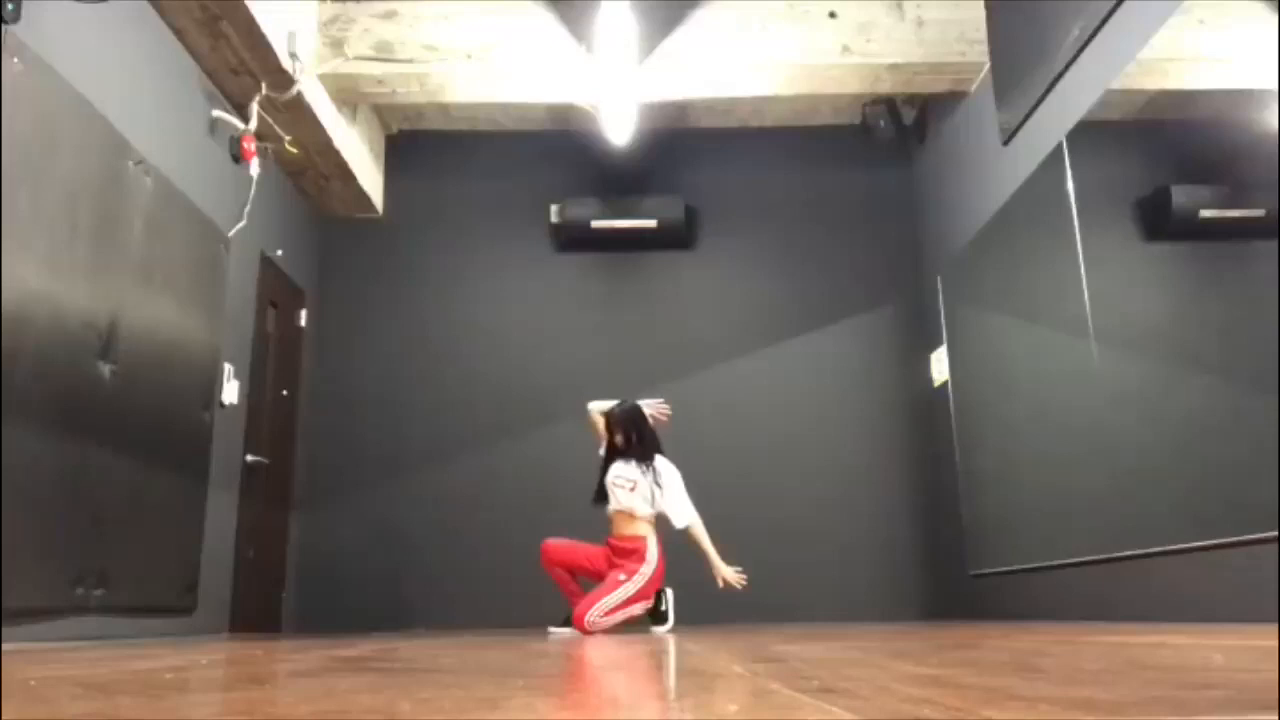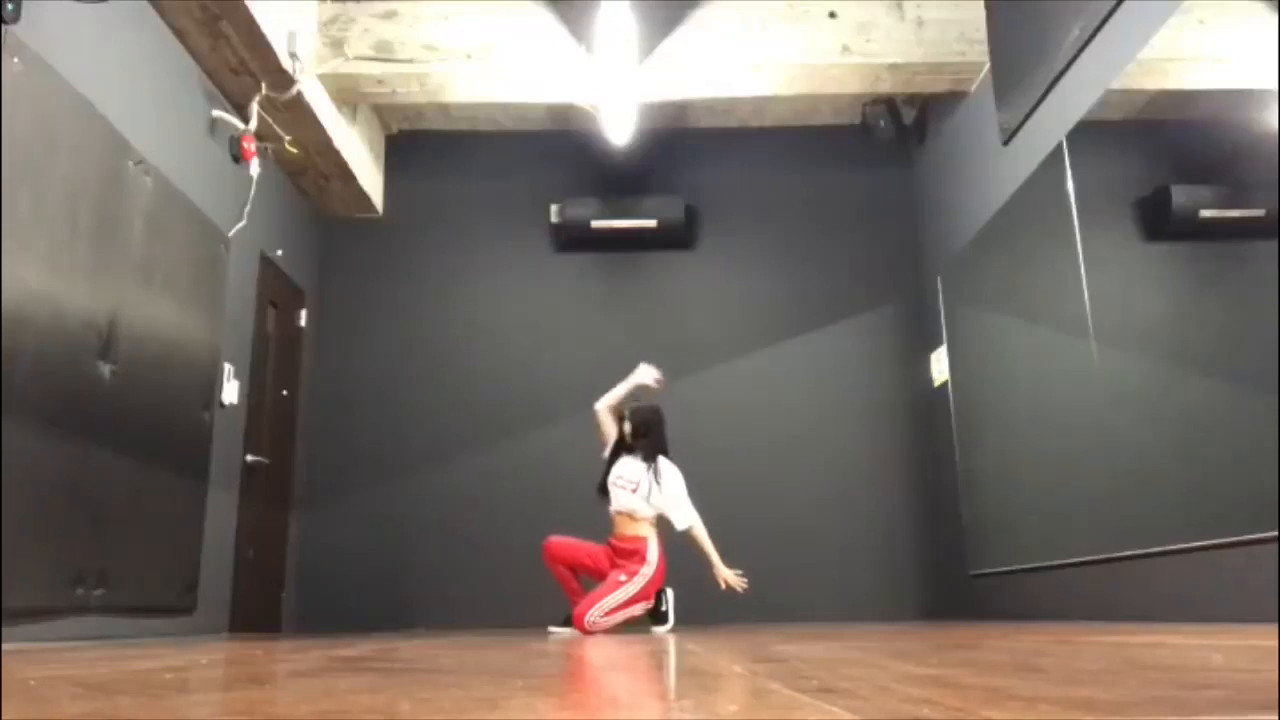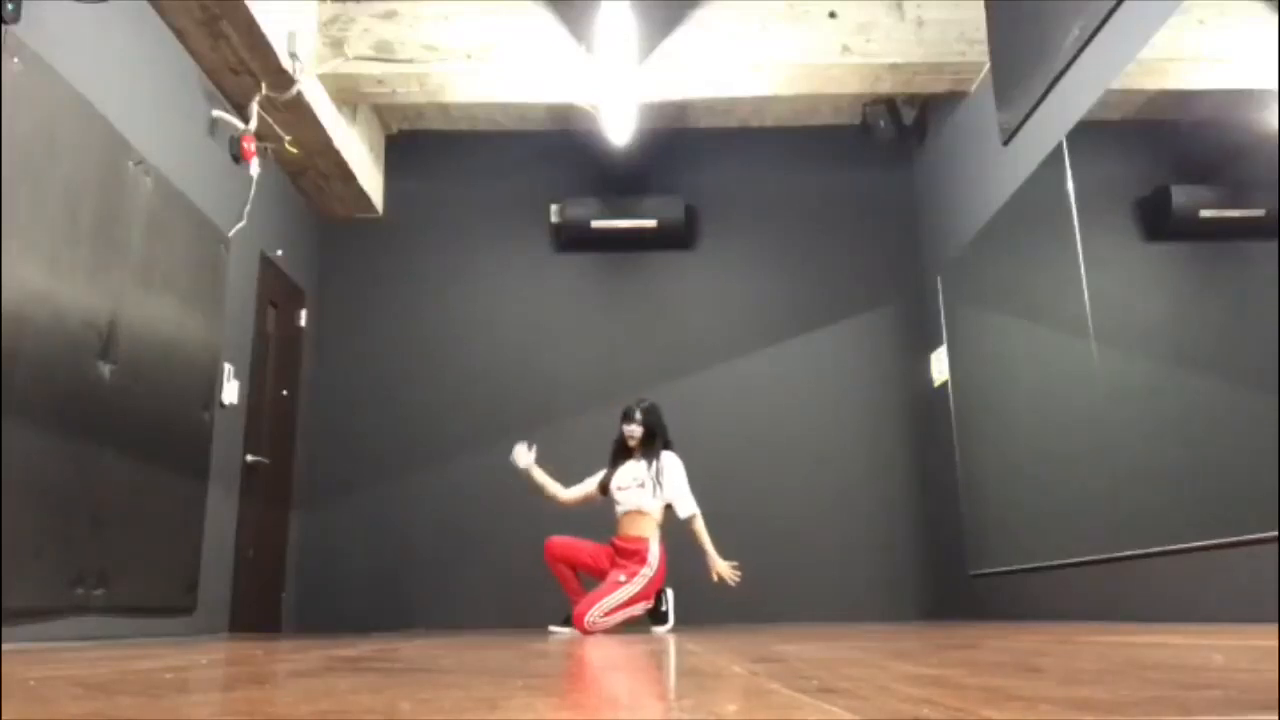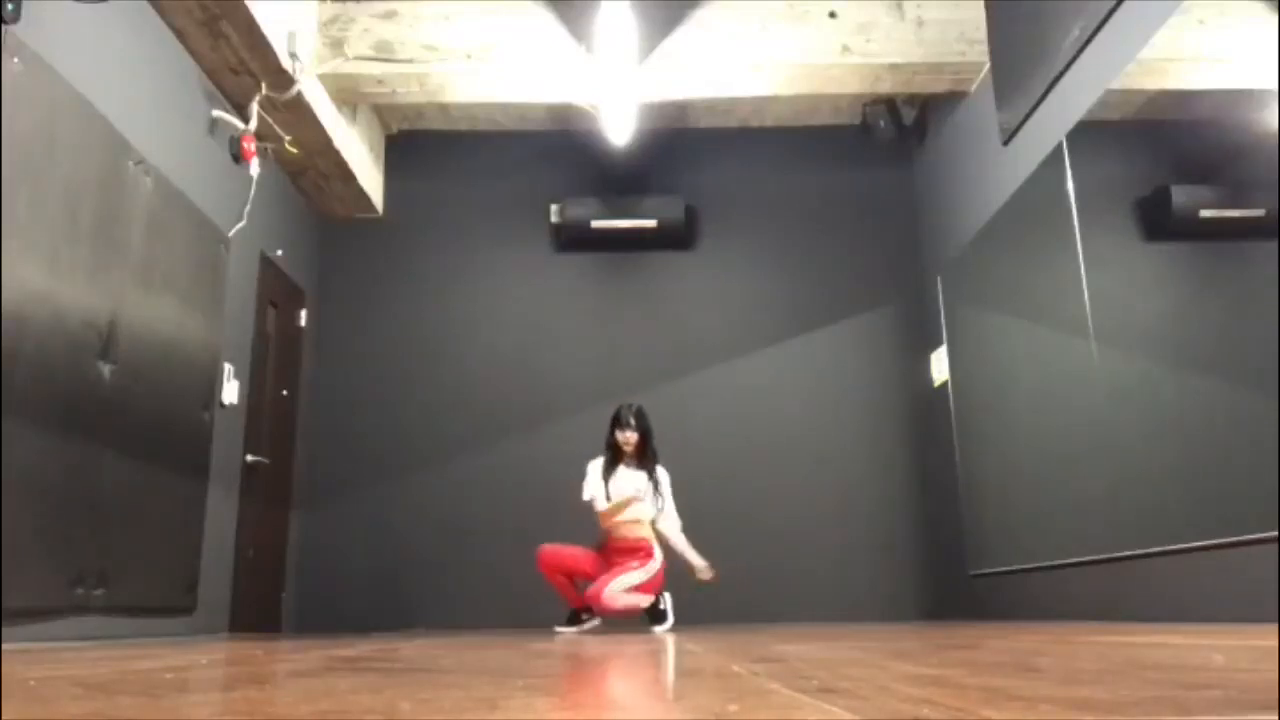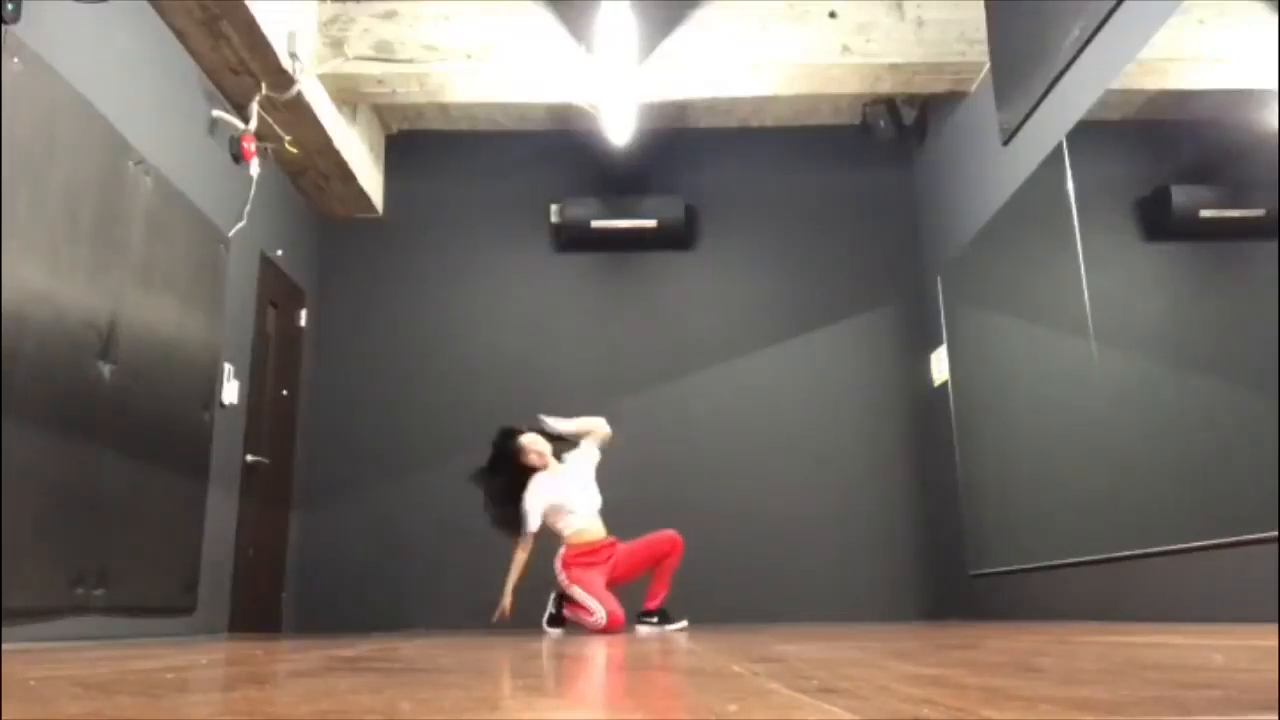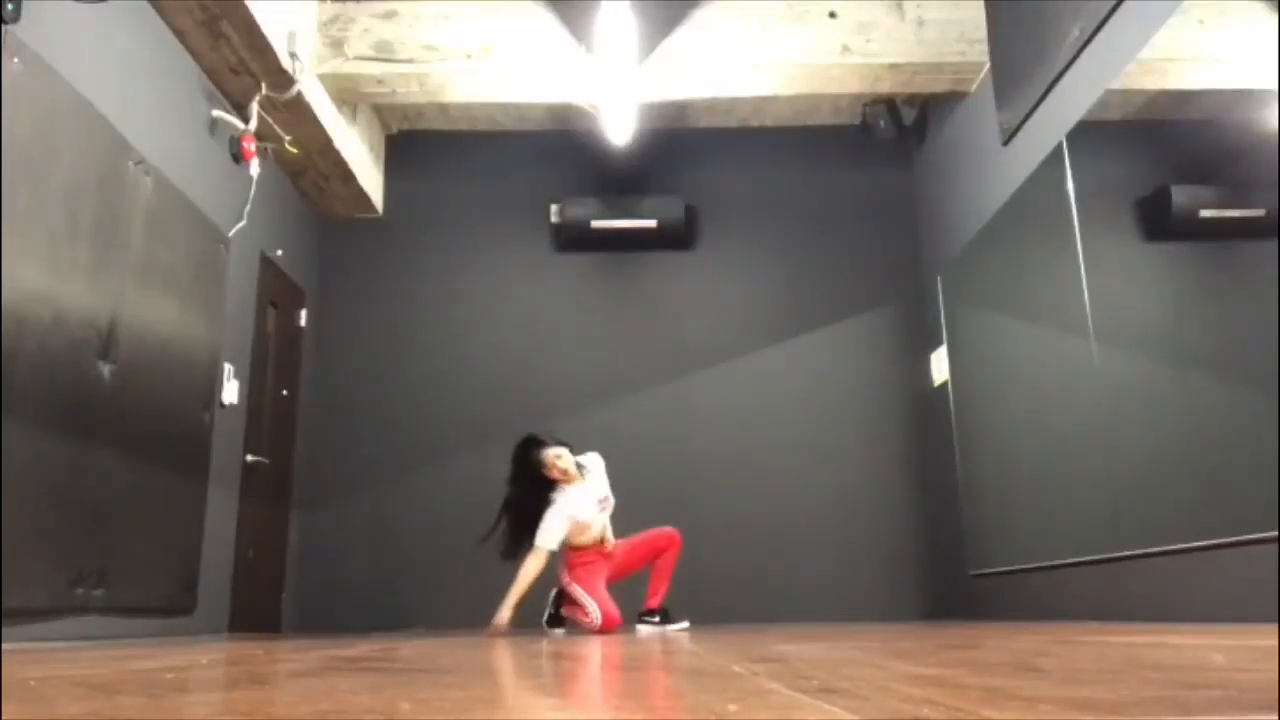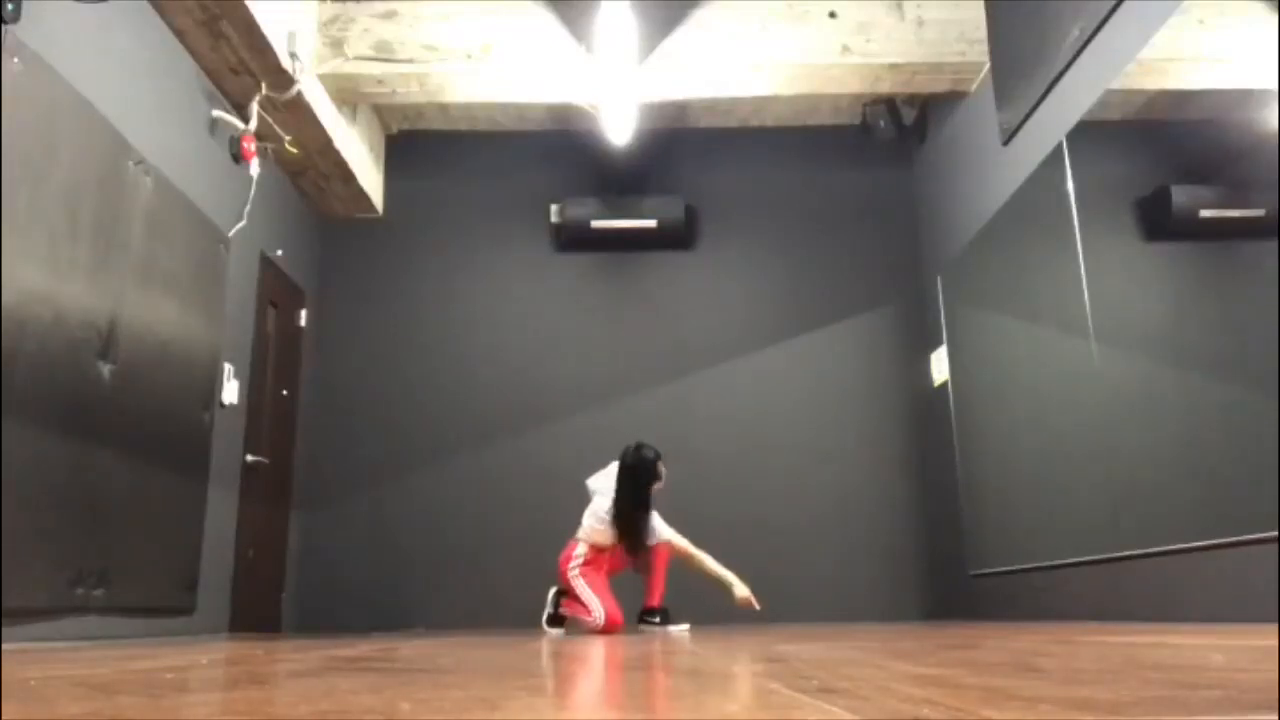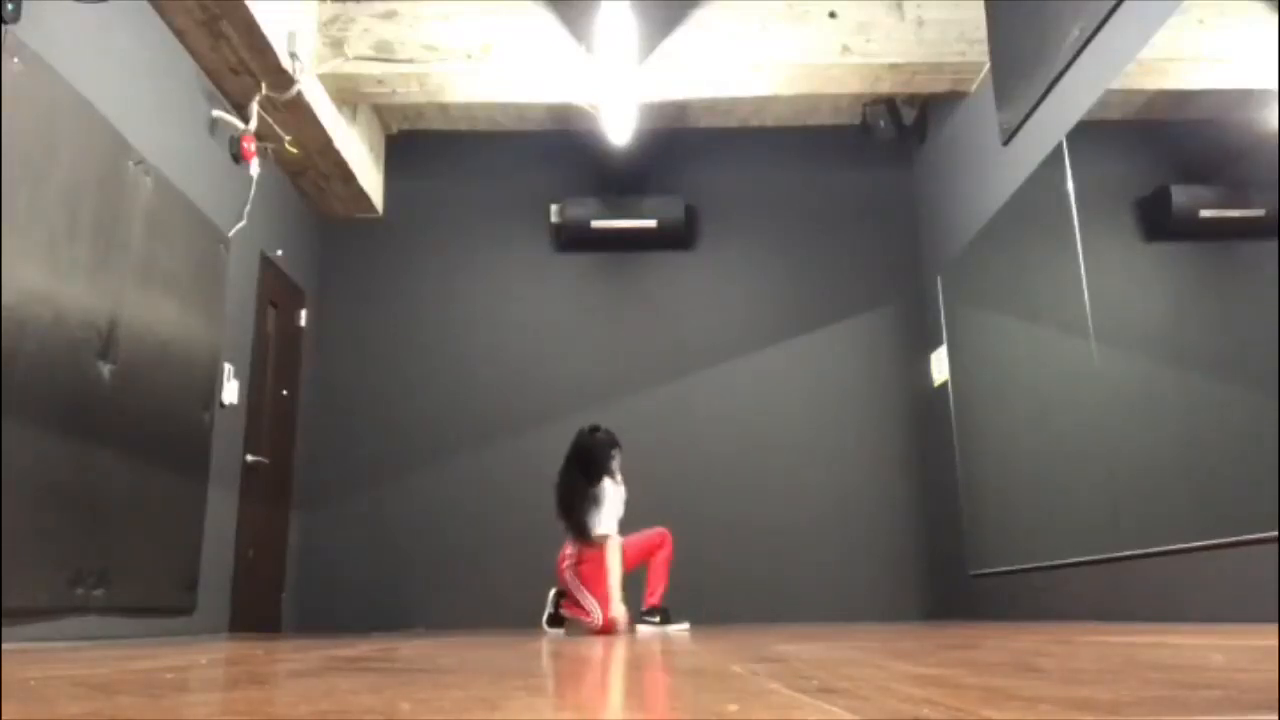
dt=0.7s
person 1, frame 1
left shoulder: (660, 468)
right shoulder: (616, 458)
left elbow: (689, 517)
right elbow: (593, 409)
left wrist: (717, 563)
right wrist: (638, 409)
left hip: (643, 559)
right hip: (613, 553)
left knee: (585, 621)
right knee: (551, 550)
left ankle: (651, 602)
right ankle: (581, 607)
person 1, frame 2
left shoulder: (663, 469)
right shoulder: (620, 458)
left elbow: (690, 518)
right elbow: (601, 408)
left wrist: (717, 564)
right wrist: (634, 381)
left hip: (644, 561)
right hip: (614, 553)
left knee: (586, 622)
right knee: (553, 547)
left ankle: (651, 602)
right ankle: (581, 605)
person 1, frame 3
left shoulder: (667, 461)
right shoulder: (617, 468)
left elbow: (691, 511)
right elbow: (567, 496)
left wrist: (712, 557)
right wrist: (531, 469)
left hip: (647, 559)
right hip: (616, 553)
left knee: (586, 621)
right knee: (555, 547)
left ankle: (652, 603)
right ankle: (582, 609)
person 1, frame 4
left shoulder: (656, 473)
right shoulder: (599, 467)
left elbow: (666, 523)
right elbow: (602, 516)
left wrist: (694, 559)
right wrist: (627, 499)
left hip: (645, 558)
right hip: (609, 556)
left knee: (602, 596)
right knee: (547, 556)
left ankle: (652, 601)
right ankle: (584, 610)
person 1, frame 5
left shoulder: (576, 461)
right shoulder: (537, 490)
left elbow: (602, 428)
right elbow: (524, 543)
left wrist: (565, 427)
right wrist: (508, 591)
left hip: (610, 553)
right hip: (578, 564)
left knee: (671, 541)
right knee: (613, 621)
left ankle: (651, 614)
right ankle: (563, 607)
person 1, frame 6
left shoulder: (593, 462)
right shoulder: (560, 507)
right elbow: (537, 557)
left wrist: (608, 528)
right wrist: (507, 607)
left hip: (609, 552)
right hip: (582, 565)
left knee: (669, 538)
right knee: (609, 621)
left ankle: (651, 614)
right ankle: (563, 604)
person 1, frame 7
left shoulder: (617, 471)
right shoulder: (638, 510)
left elbow: (592, 485)
right elbow: (688, 551)
right wrist: (733, 582)
left hip: (604, 552)
right hip: (580, 562)
left knee: (660, 542)
right knee: (611, 622)
left ankle: (651, 613)
right ankle: (562, 604)
person 1, frame 8
right shoulder: (604, 493)
right elbow: (611, 548)
right wrist: (616, 601)
left hip: (600, 551)
right hip: (581, 561)
left knee: (661, 537)
right knee: (609, 623)
left ankle: (651, 614)
right ankle: (562, 604)
